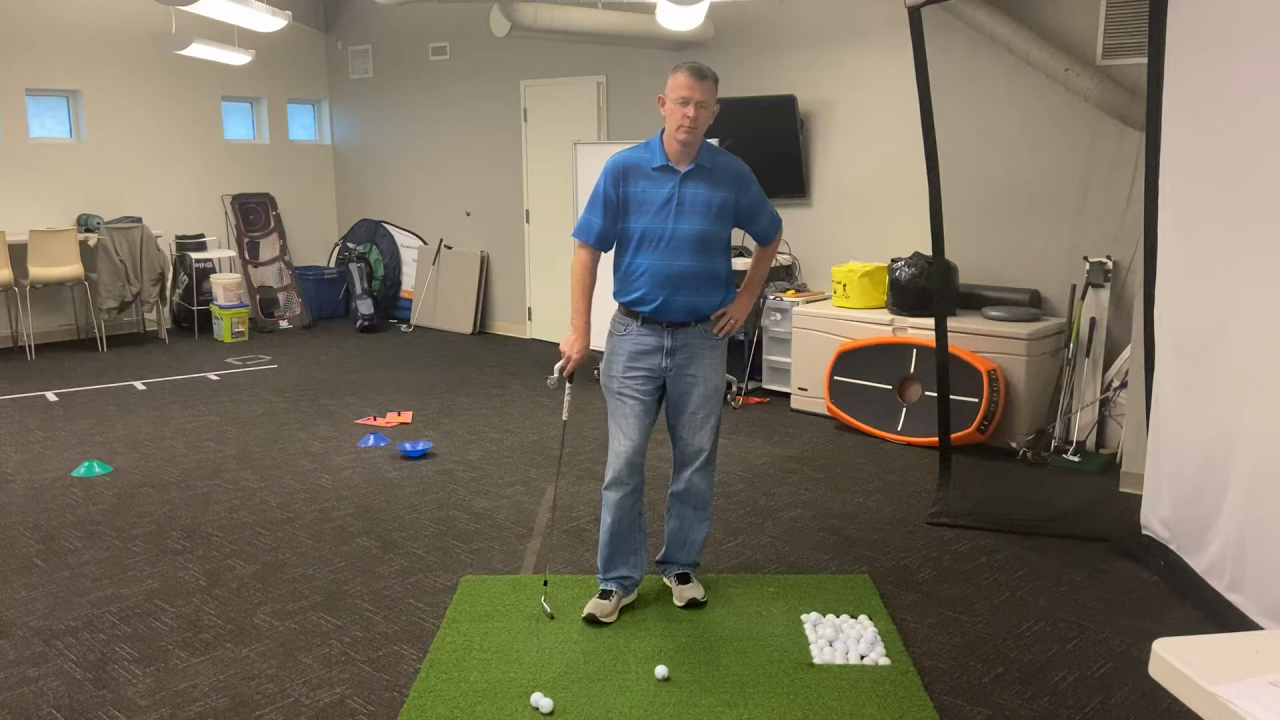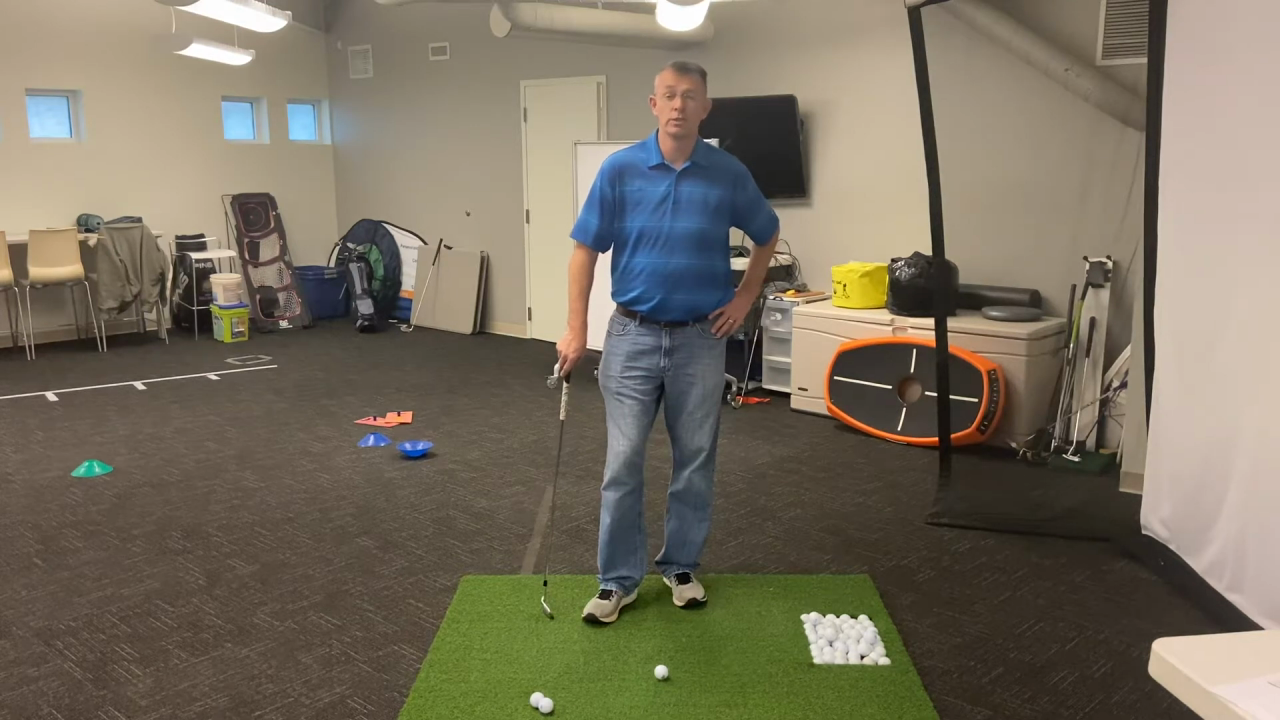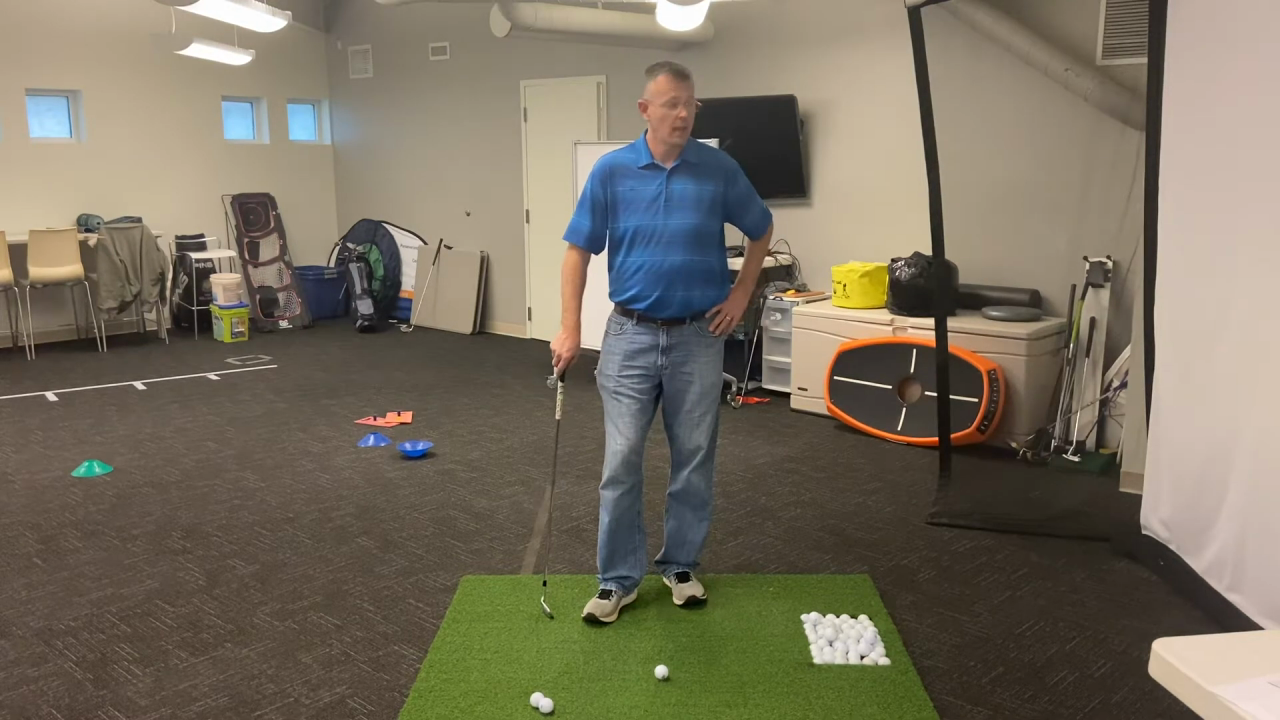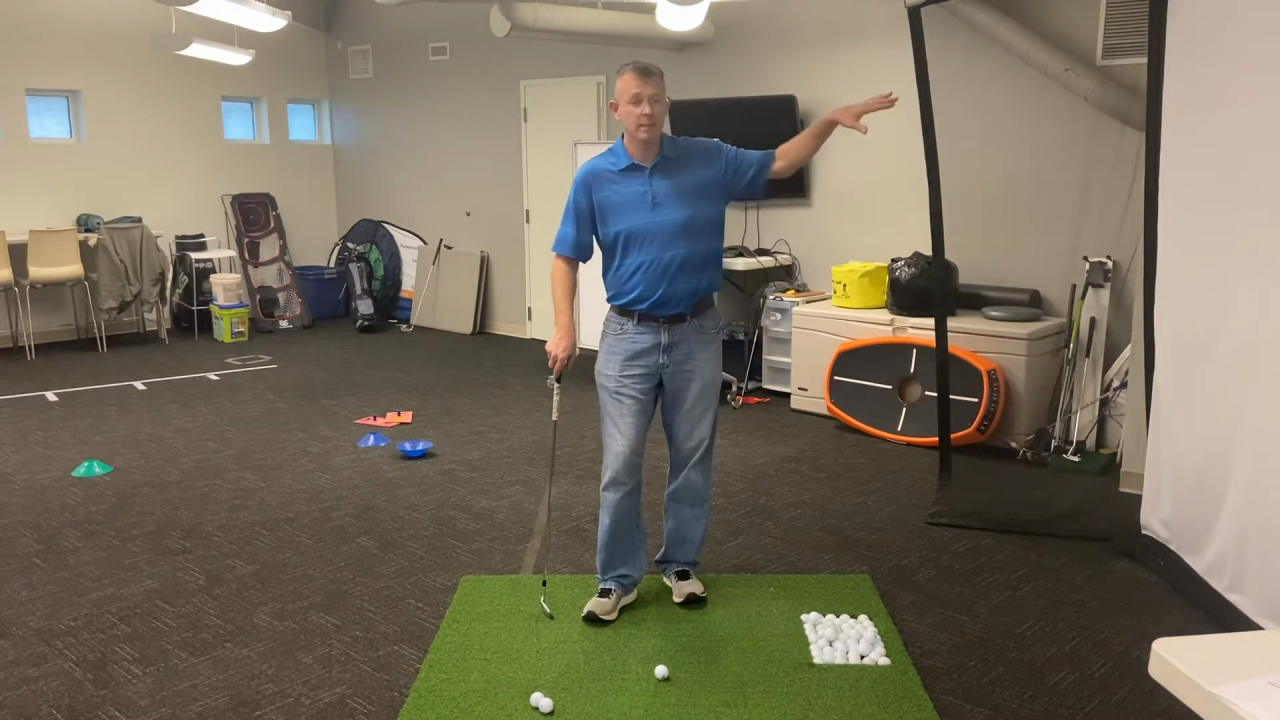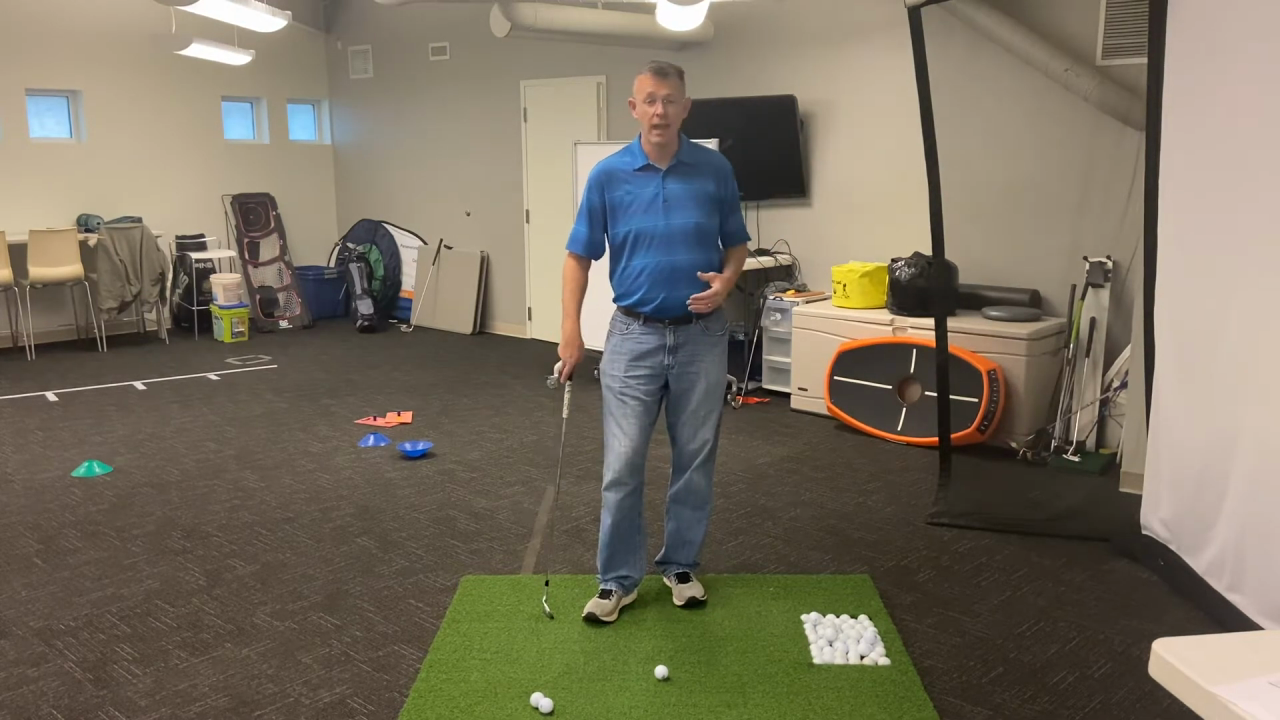
dt=1s
person 1, frame 1
left shoulder: (733, 175)
right shoulder: (623, 168)
left elbow: (769, 236)
right elbow: (588, 249)
left wrist: (746, 298)
right wrist: (579, 330)
left hip: (701, 339)
right hip: (634, 335)
left knee: (694, 461)
right knee: (624, 461)
left ankle: (679, 565)
right ankle: (618, 579)
person 1, frame 2
left shoulder: (729, 173)
right shoulder: (619, 168)
left elbow: (767, 235)
right elbow: (586, 250)
left wrist: (745, 298)
right wrist: (576, 329)
left hip: (700, 338)
right hip: (633, 335)
left knee: (694, 461)
right knee: (623, 461)
left ankle: (680, 565)
right ankle: (618, 578)
person 1, frame 3
left shoulder: (720, 169)
right shoulder: (611, 170)
left elbow: (761, 228)
right elbow: (579, 250)
left wrist: (741, 292)
right wrist: (570, 328)
left hip: (698, 336)
right hip: (631, 334)
left knee: (694, 460)
right knee: (622, 460)
left ankle: (680, 565)
right ankle: (618, 578)
person 1, frame 4
left shoulder: (708, 160)
right shoulder: (593, 177)
left elbow: (781, 162)
right elbow: (566, 257)
left wrist: (830, 119)
right wrist: (564, 328)
left hip: (696, 331)
right hip: (629, 334)
left knee: (692, 456)
right knee: (621, 461)
left ankle: (680, 563)
right ankle: (617, 578)
person 1, frame 5
left shoulder: (715, 170)
right shoulder: (608, 175)
left elbow: (735, 243)
right elbow: (580, 258)
left wrist: (726, 281)
right wrist: (570, 335)
left hip: (701, 335)
right hip: (634, 335)
left knee: (695, 460)
right knee: (622, 464)
left ankle: (680, 565)
right ankle: (618, 579)
